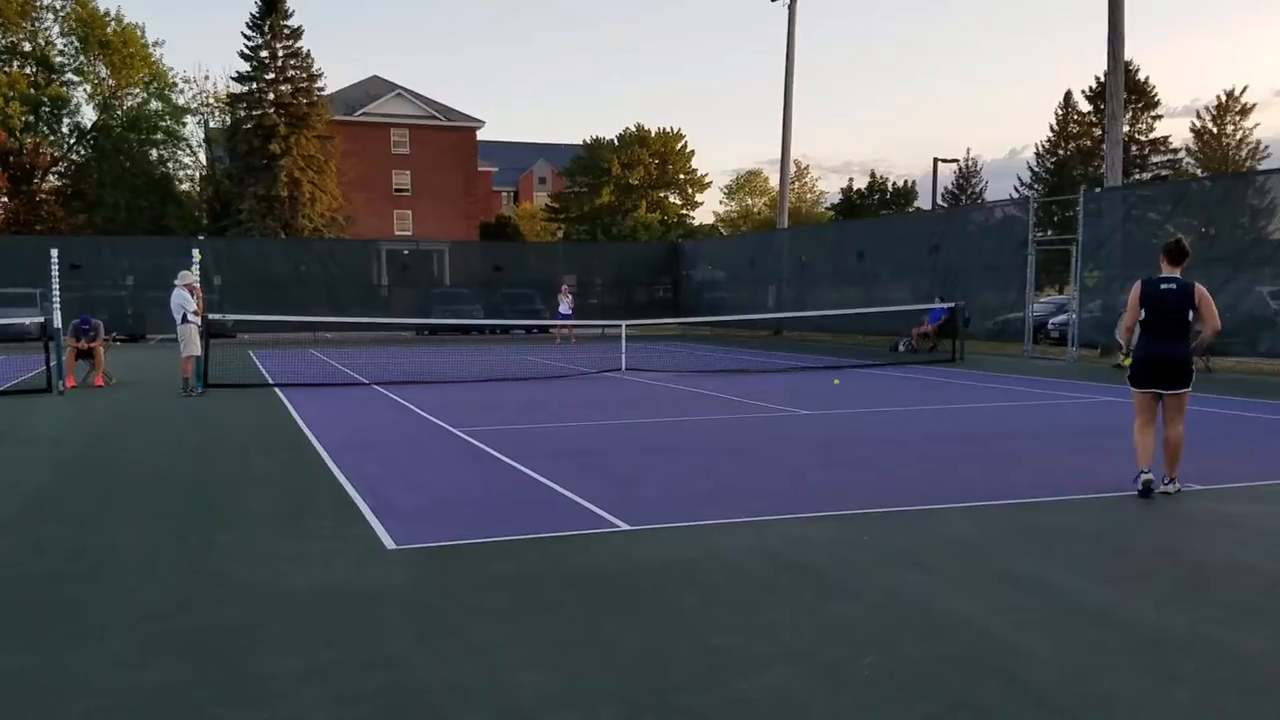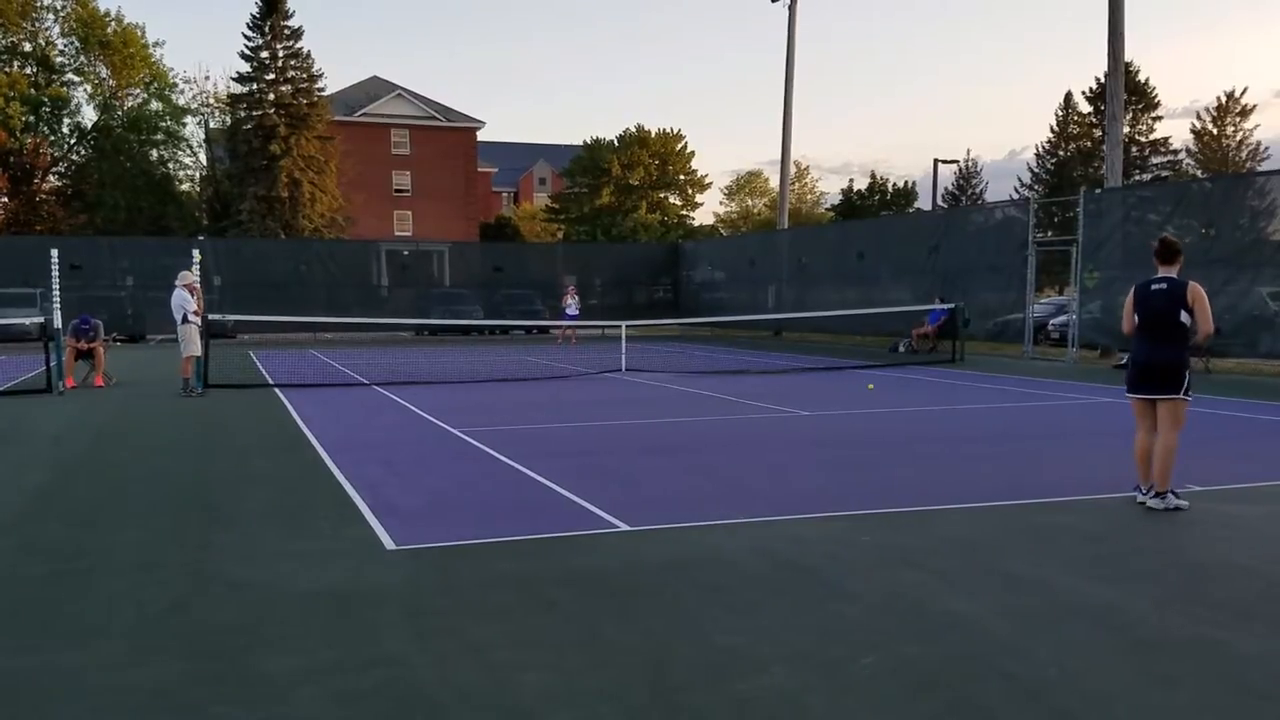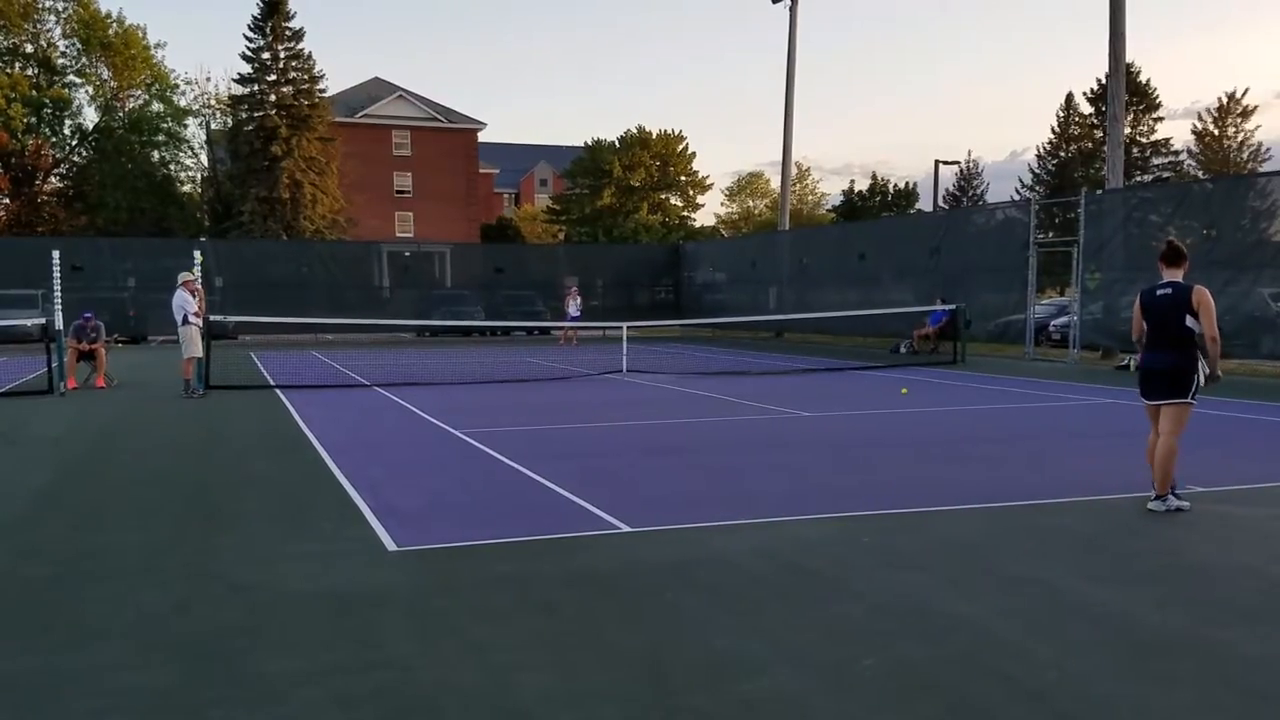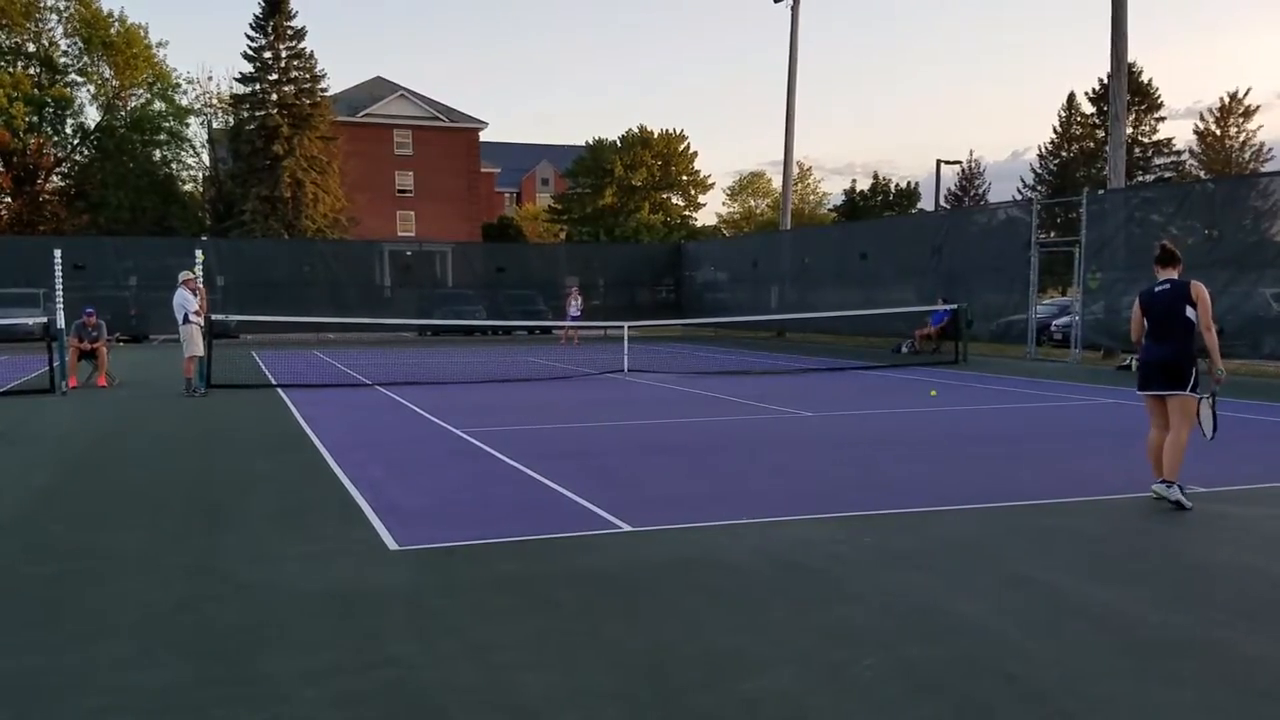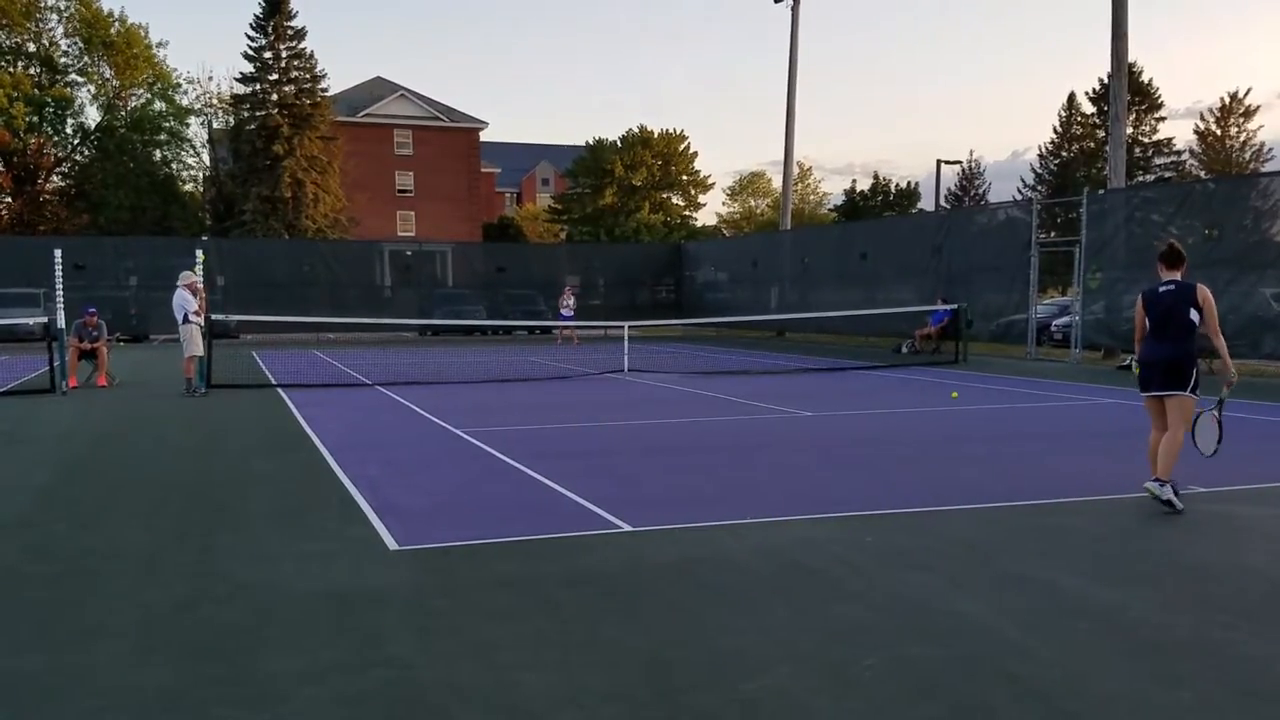
dt=0.7s
person 1, frame 1
left shoulder: (1142, 287)
right shoulder: (1196, 291)
left elbow: (1127, 326)
right elbow: (1214, 327)
left wrist: (1126, 346)
right wrist: (1195, 347)
left hip: (1145, 360)
right hip: (1178, 361)
left knee: (1144, 422)
right knee: (1174, 423)
left ankle: (1144, 473)
right ankle: (1170, 480)
person 1, frame 2
left shoulder: (1137, 290)
right shoulder: (1191, 289)
left elbow: (1128, 328)
right elbow: (1207, 330)
right wrist: (1188, 341)
left hip: (1141, 364)
right hip: (1173, 366)
left knee: (1144, 430)
right knee: (1169, 432)
left ankle: (1144, 488)
right ankle: (1161, 493)
person 1, frame 3
left shoulder: (1144, 296)
right shoulder: (1198, 293)
left elbow: (1137, 337)
right elbow: (1212, 336)
right wrist: (1215, 367)
left hip: (1150, 368)
right hip: (1180, 370)
left knee: (1157, 431)
right knee: (1170, 434)
left ankle: (1160, 484)
right ankle: (1161, 496)
person 1, frame 4
left shoulder: (1143, 297)
right shoulder: (1195, 288)
left elbow: (1136, 337)
right elbow: (1207, 328)
right wrist: (1217, 364)
left hip: (1150, 363)
right hip: (1180, 363)
left knee: (1158, 427)
right knee: (1180, 428)
left ankle: (1160, 481)
right ankle: (1169, 483)
person 1, frame 5
left shoulder: (1145, 297)
right shoulder: (1199, 292)
right elbow: (1215, 334)
left wrist: (1141, 363)
right wrist: (1229, 367)
left hip: (1150, 363)
right hip: (1180, 365)
left knee: (1158, 429)
right knee: (1176, 429)
left ankle: (1160, 480)
right ankle: (1161, 482)
